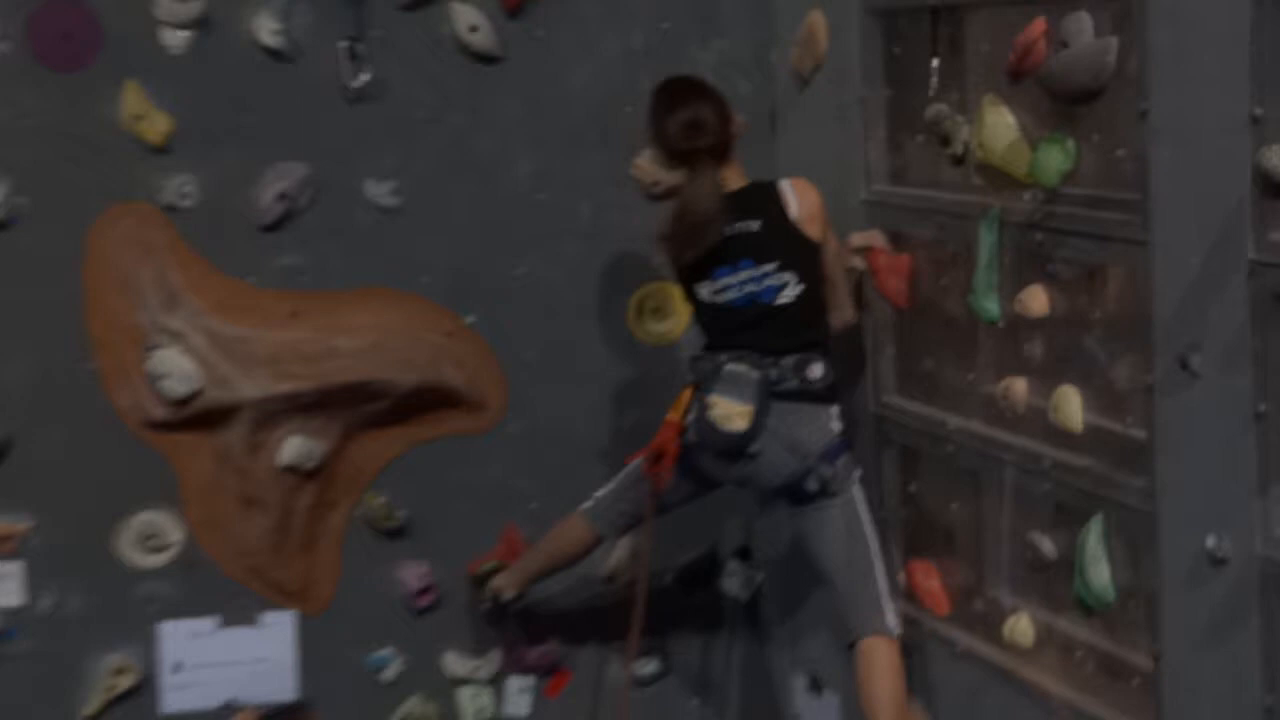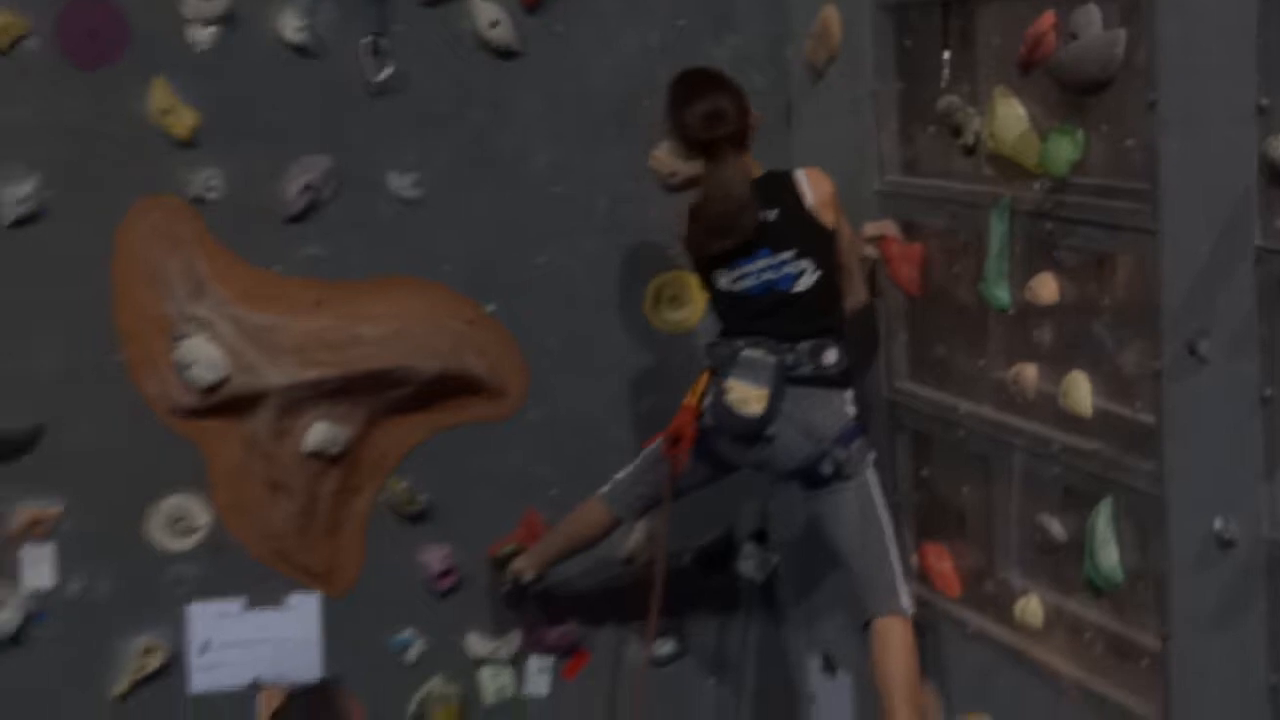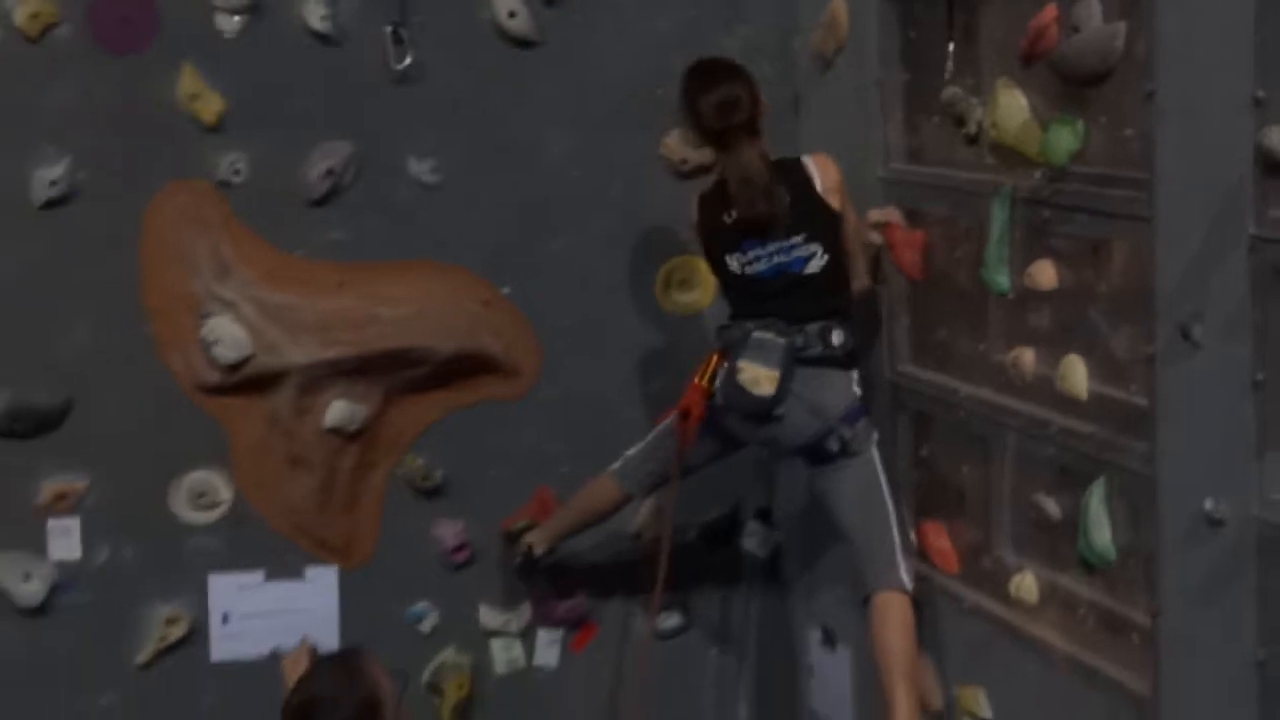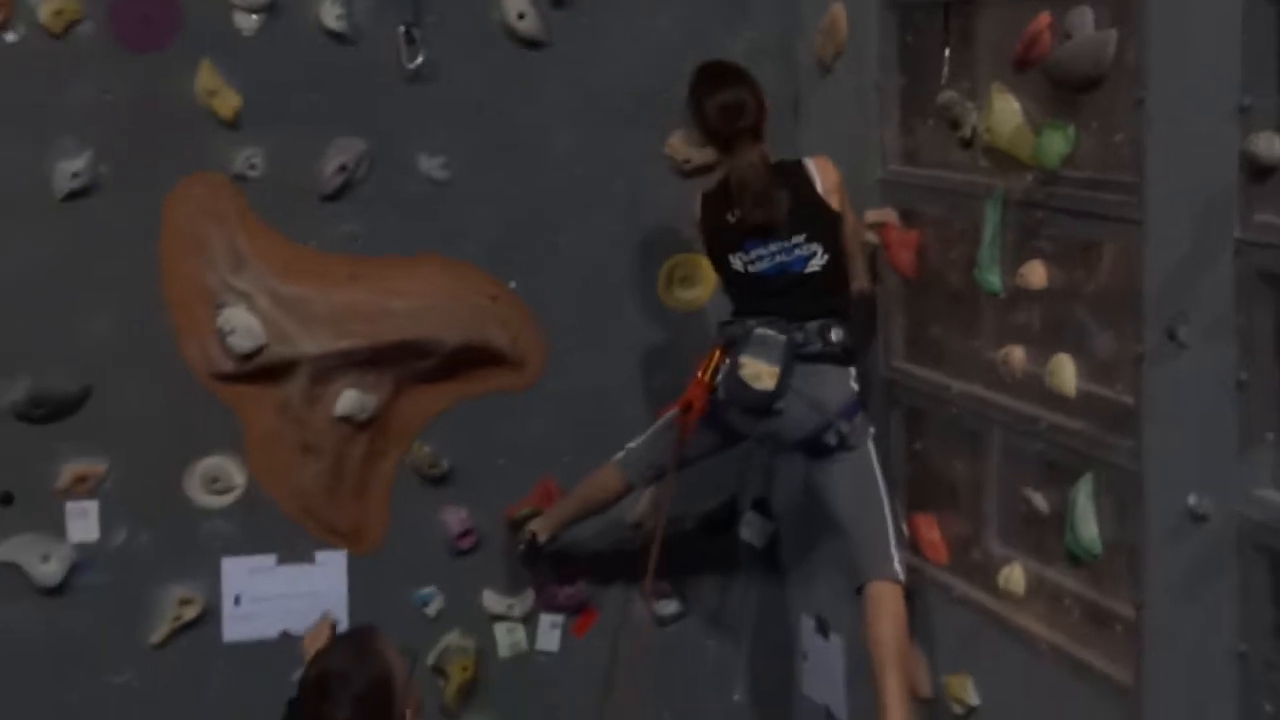
dt=0.1s
person 1, frame 1
left shoulder: (680, 231)
right shoulder: (798, 199)
right elbow: (843, 315)
left hip: (717, 420)
right hip: (802, 428)
left knee: (607, 511)
right knee: (873, 617)
left ankle: (505, 585)
person 1, frame 2
left shoulder: (700, 221)
right shoulder: (812, 188)
right elbow: (855, 298)
left hip: (733, 404)
right hip: (817, 413)
left knee: (624, 494)
right knee: (888, 599)
left ankle: (524, 568)
person 1, frame 3
left shoulder: (706, 209)
right shoulder: (820, 173)
right elbow: (860, 280)
left hip: (742, 383)
right hip: (824, 393)
left knee: (635, 470)
right knee: (887, 572)
left ankle: (538, 540)
person 1, frame 4
left shoulder: (709, 208)
right shoulder: (820, 175)
right elbow: (859, 282)
left hip: (743, 378)
right hip: (822, 388)
left knee: (637, 461)
right knee: (880, 563)
left ankle: (541, 530)
